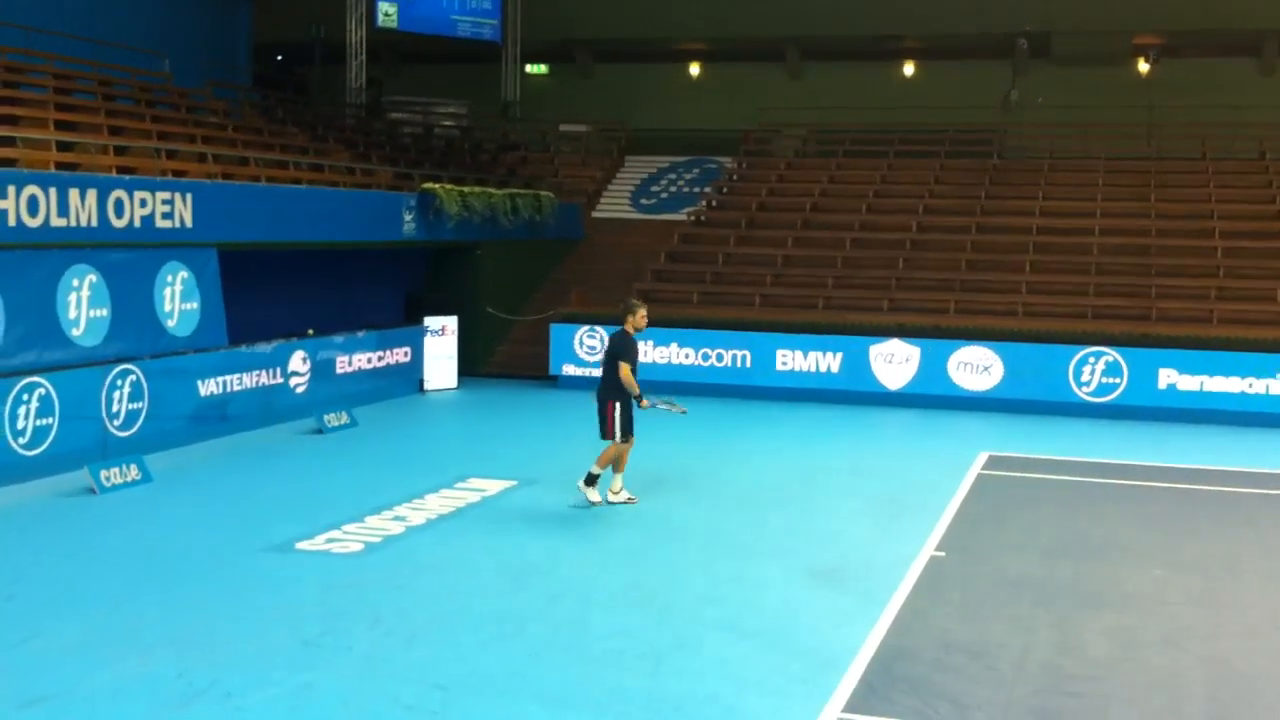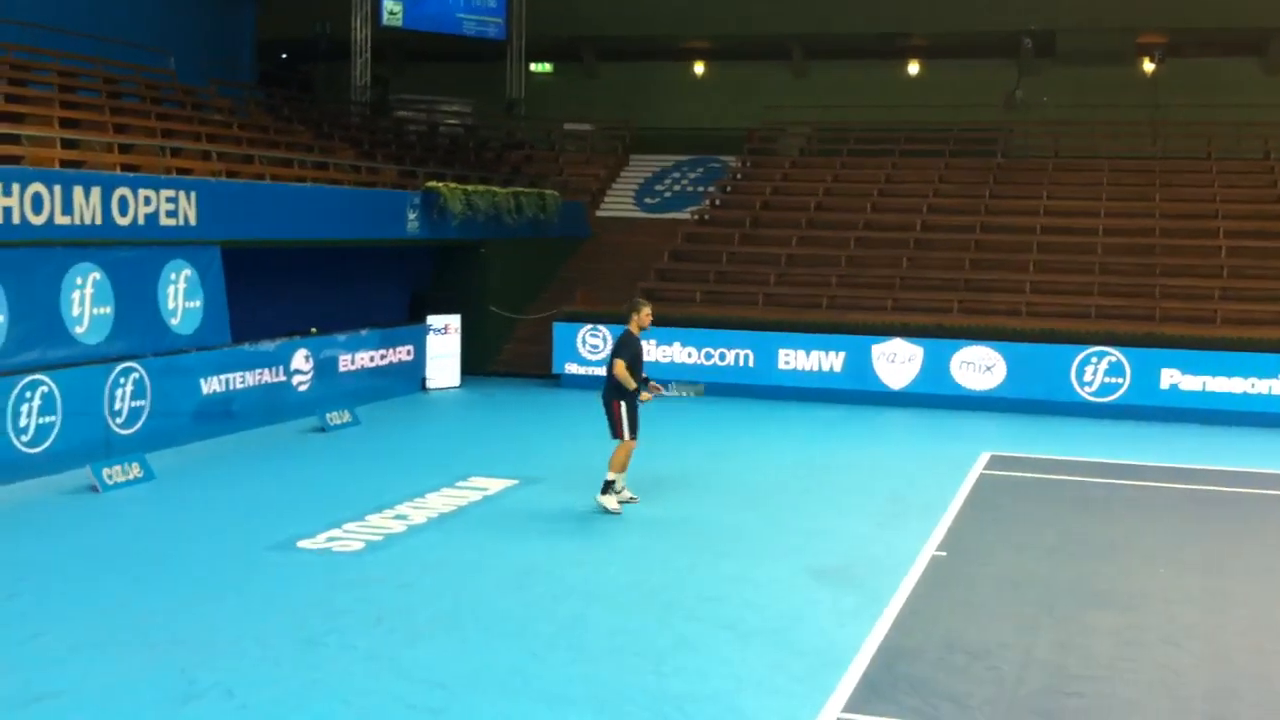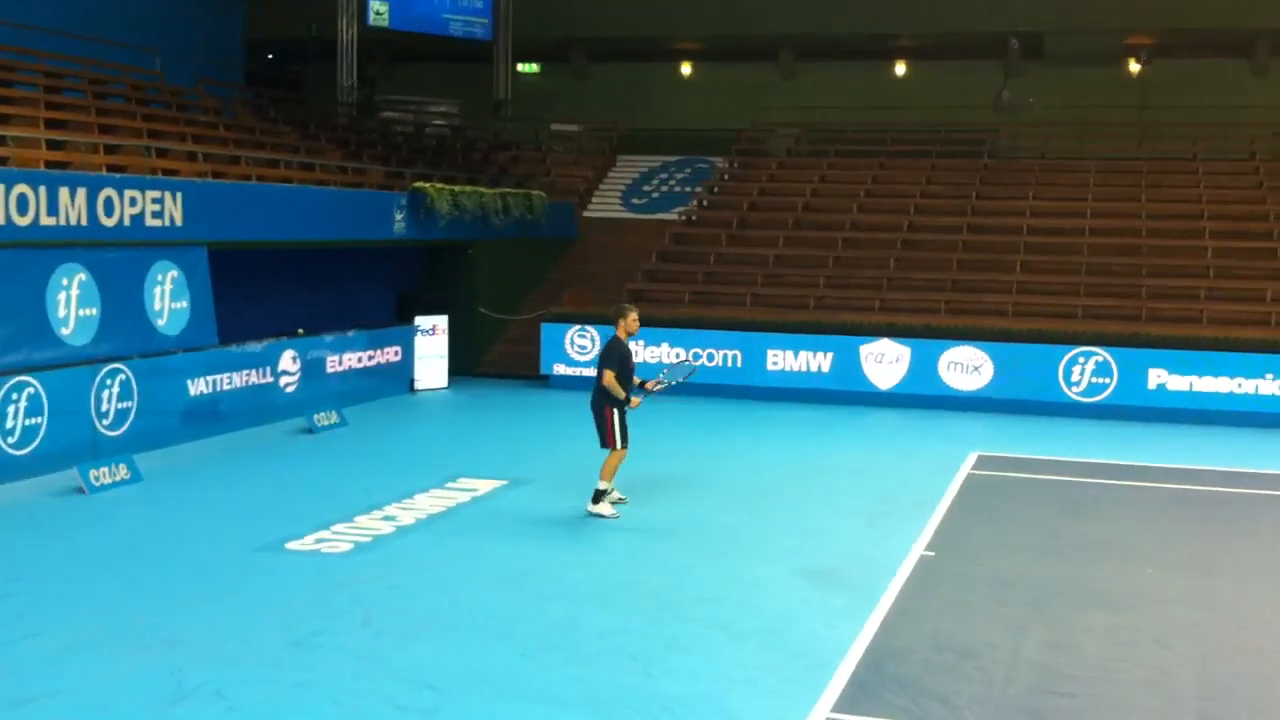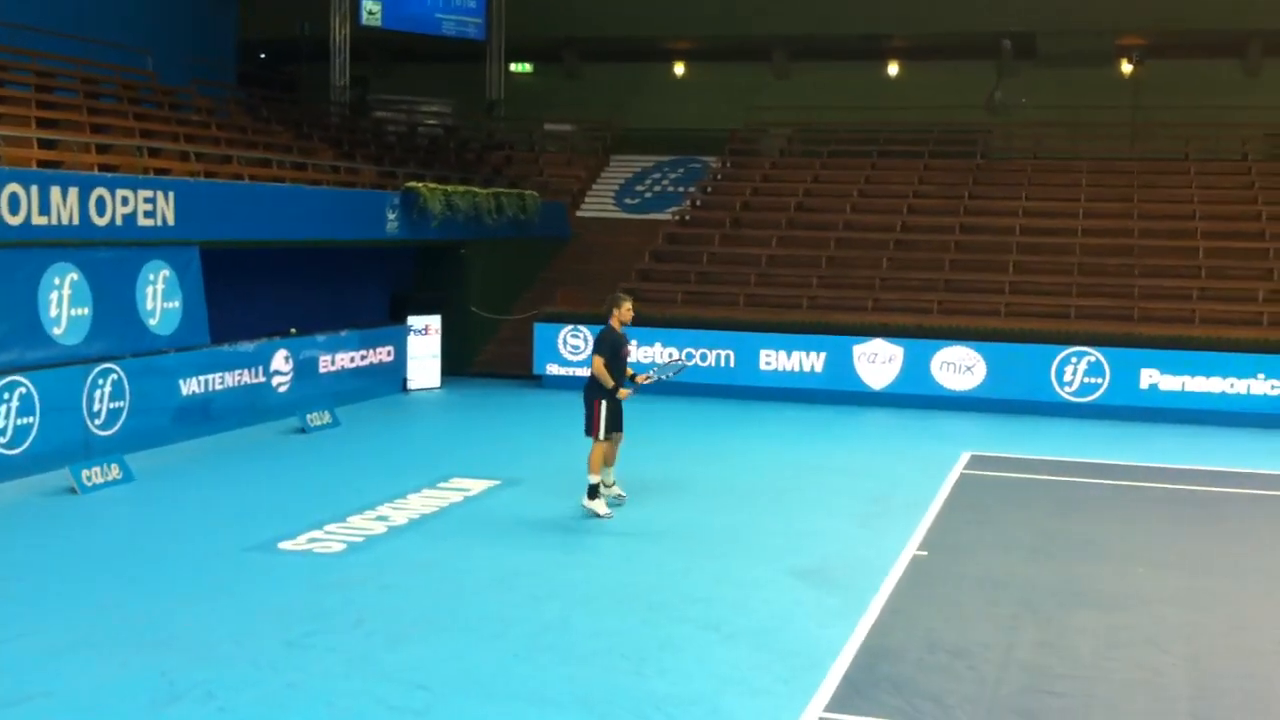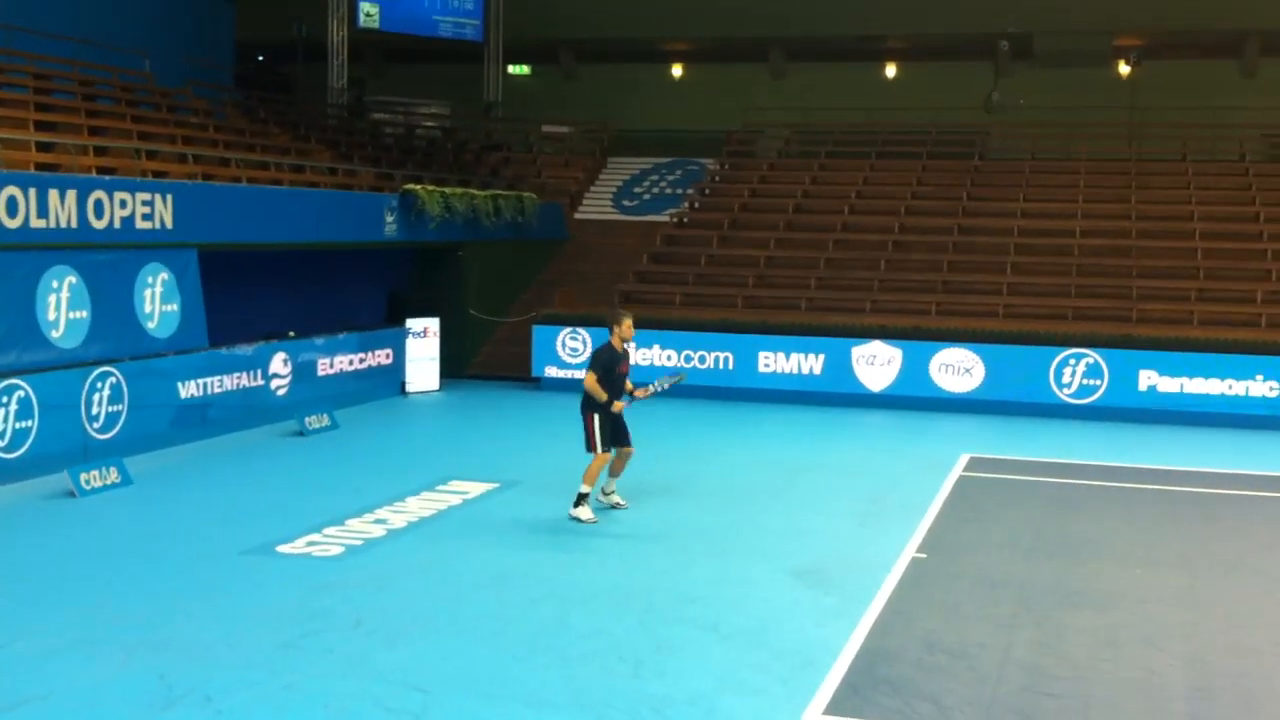
dt=0.2s
person 1, frame 1
left shoulder: (618, 337)
right shoulder: (627, 342)
left elbow: (609, 366)
right elbow: (625, 373)
right wrist: (639, 397)
left hip: (619, 399)
right hip: (613, 399)
left knee: (627, 442)
right knee: (620, 444)
left ankle: (616, 491)
right ankle: (589, 482)
person 1, frame 2
left shoulder: (634, 339)
right shoulder: (626, 340)
right elbow: (618, 370)
left wrist: (646, 382)
right wrist: (638, 391)
left hip: (627, 398)
right hip: (618, 398)
left knee: (629, 443)
right knee: (628, 442)
left ankle: (618, 489)
right ankle: (606, 492)
person 1, frame 3
left shoulder: (624, 346)
right shoulder: (614, 347)
right elbow: (607, 380)
left wrist: (643, 384)
right wrist: (627, 399)
left hip: (615, 405)
right hip: (607, 406)
left knee: (620, 449)
right knee: (618, 451)
left ankle: (608, 491)
right ankle: (597, 501)
person 1, frame 4
left shoulder: (622, 336)
right shoulder: (606, 336)
right elbow: (597, 367)
left wrist: (634, 376)
right wrist: (616, 389)
left hip: (612, 396)
right hip: (600, 396)
left knee: (616, 438)
right knee: (601, 442)
left ankle: (608, 484)
right ankle: (592, 495)
person 1, frame 5
left shoulder: (624, 353)
right shoulder: (603, 353)
right elbow: (589, 382)
left wrist: (633, 392)
right wrist: (609, 402)
left hip: (613, 411)
right hip: (596, 410)
left knee: (625, 452)
right knee: (602, 456)
left ankle: (607, 492)
right ankle: (579, 504)
